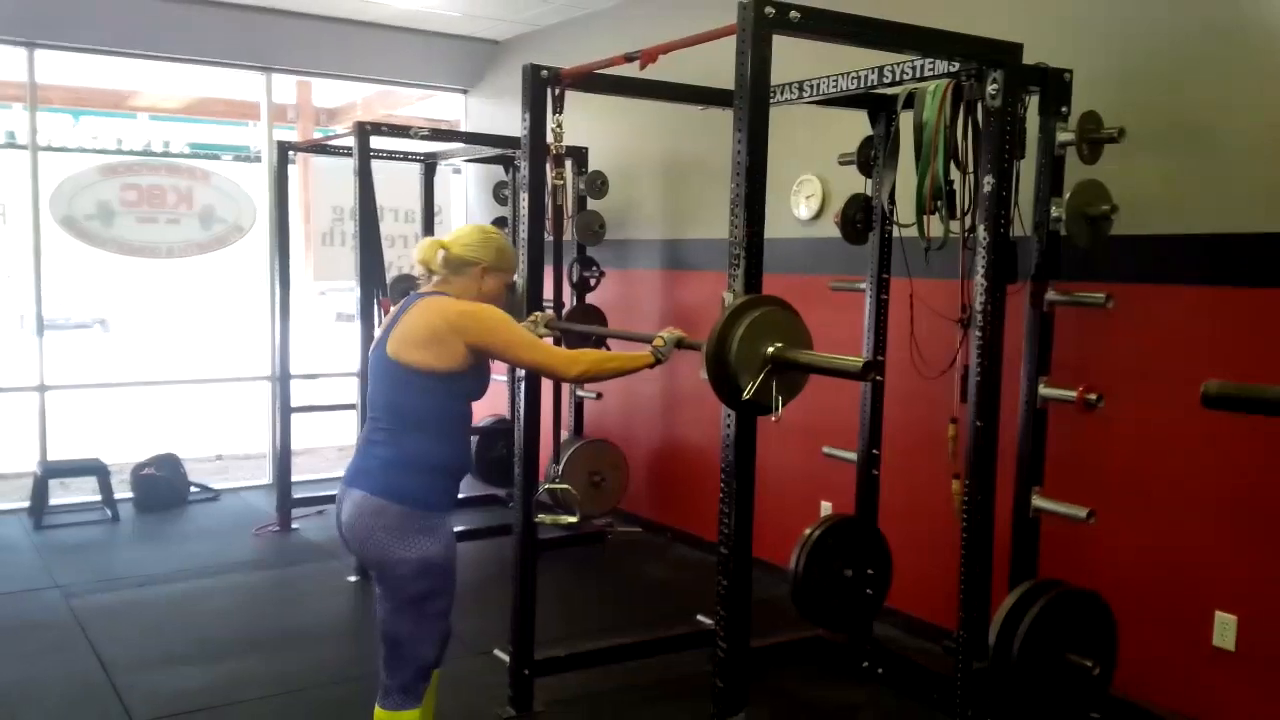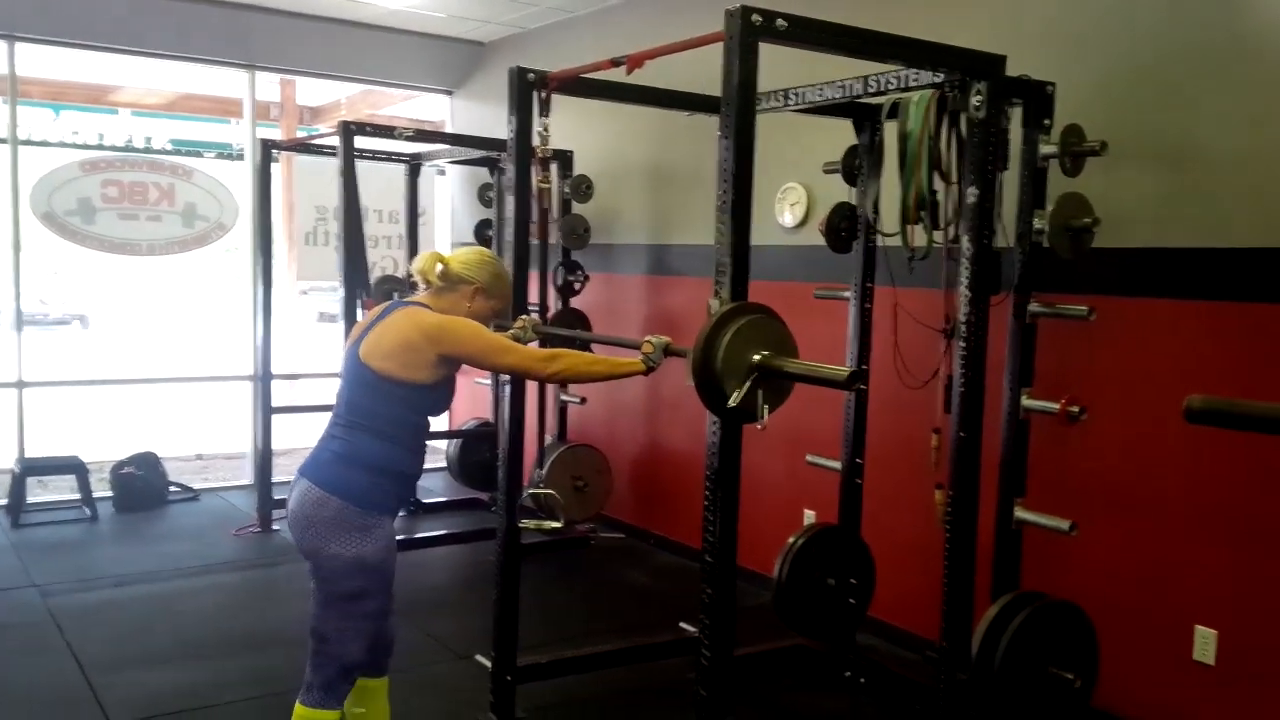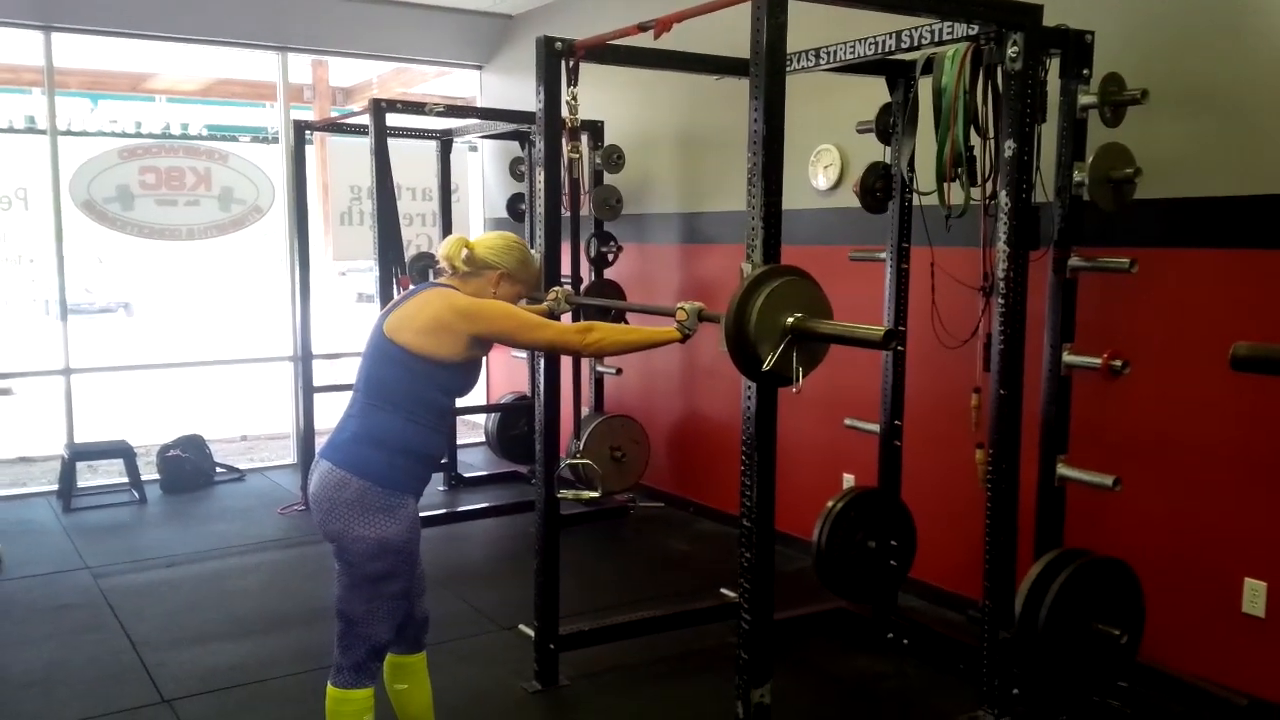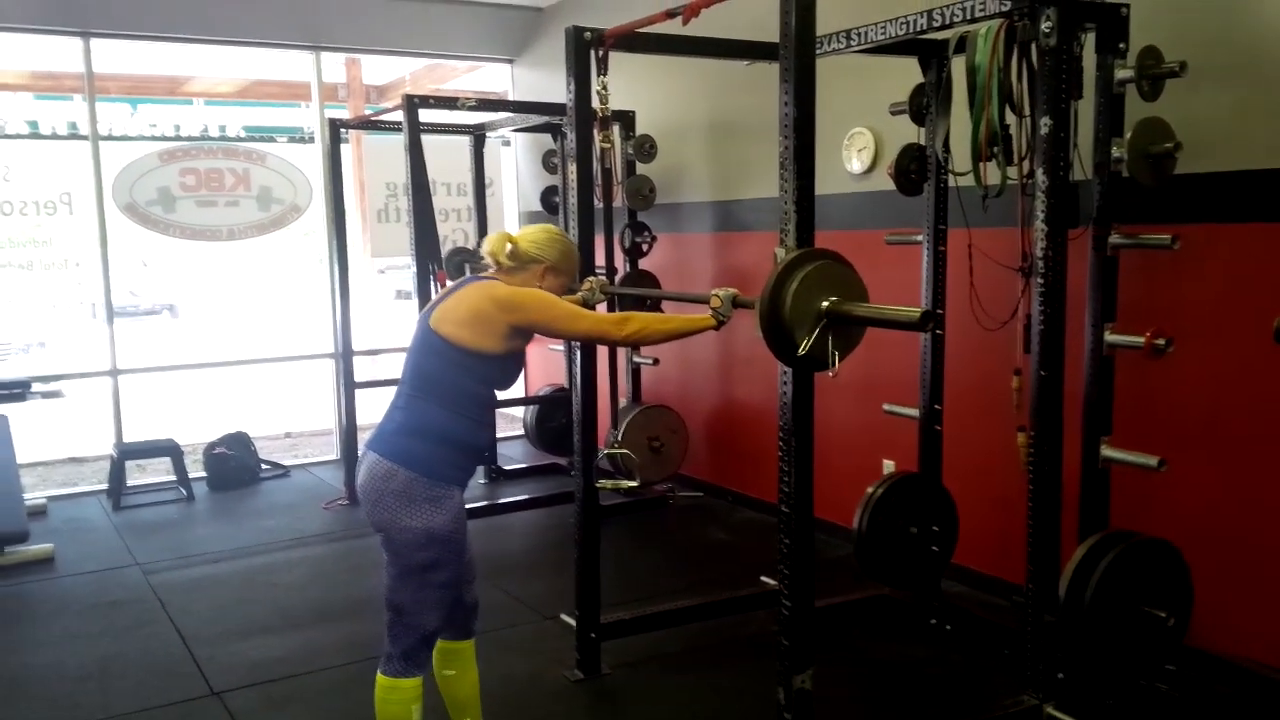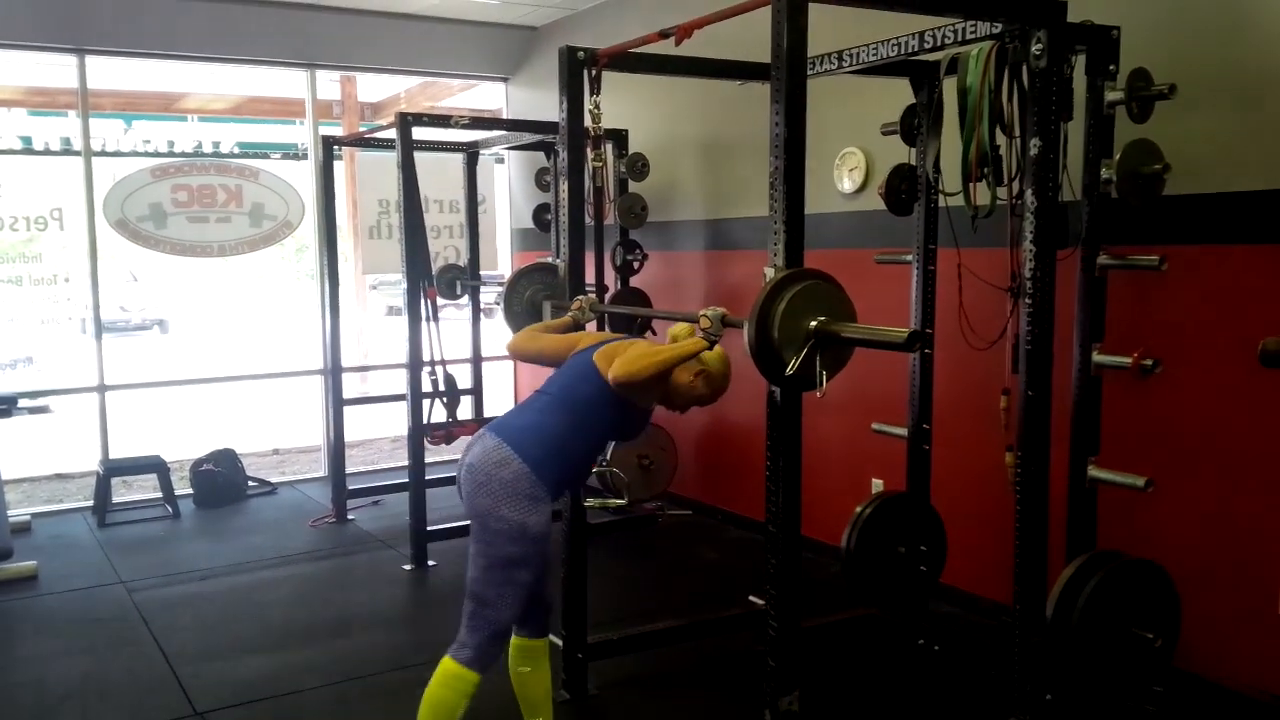
dt=1s
person 1, frame 1
left shoulder: (412, 312)
right shoulder: (462, 317)
right elbow: (570, 367)
left wrist: (526, 335)
right wrist: (653, 354)
left hip: (373, 501)
right hip: (401, 514)
left knee: (425, 646)
right knee: (407, 668)
person 1, frame 2
left shoulder: (392, 315)
right shoulder: (435, 329)
right elbow: (548, 366)
left wrist: (512, 338)
right wrist: (641, 363)
left hip: (331, 497)
right hip: (350, 511)
left knee: (372, 654)
right knee: (334, 672)
person 1, frame 3
left shoulder: (431, 300)
right shoulder: (459, 312)
right elbow: (582, 340)
left wrist: (547, 309)
right wrist: (676, 332)
left hip: (357, 479)
right hip: (369, 492)
left knee: (408, 629)
right knee: (363, 651)
person 1, frame 4
left shoulder: (477, 293)
right shoulder: (503, 301)
right elbow: (619, 329)
left wrist: (581, 300)
right wrist: (712, 319)
left hip: (409, 471)
right hip: (415, 483)
left knee: (458, 616)
right knee: (411, 641)
person 1, frame 5
left shoulder: (609, 342)
right shoulder: (647, 353)
left elbow: (520, 343)
right elbow: (622, 375)
left wrist: (574, 318)
right wrist: (702, 342)
left hip: (491, 460)
right hip: (512, 480)
left knee: (533, 617)
right knee: (483, 639)
